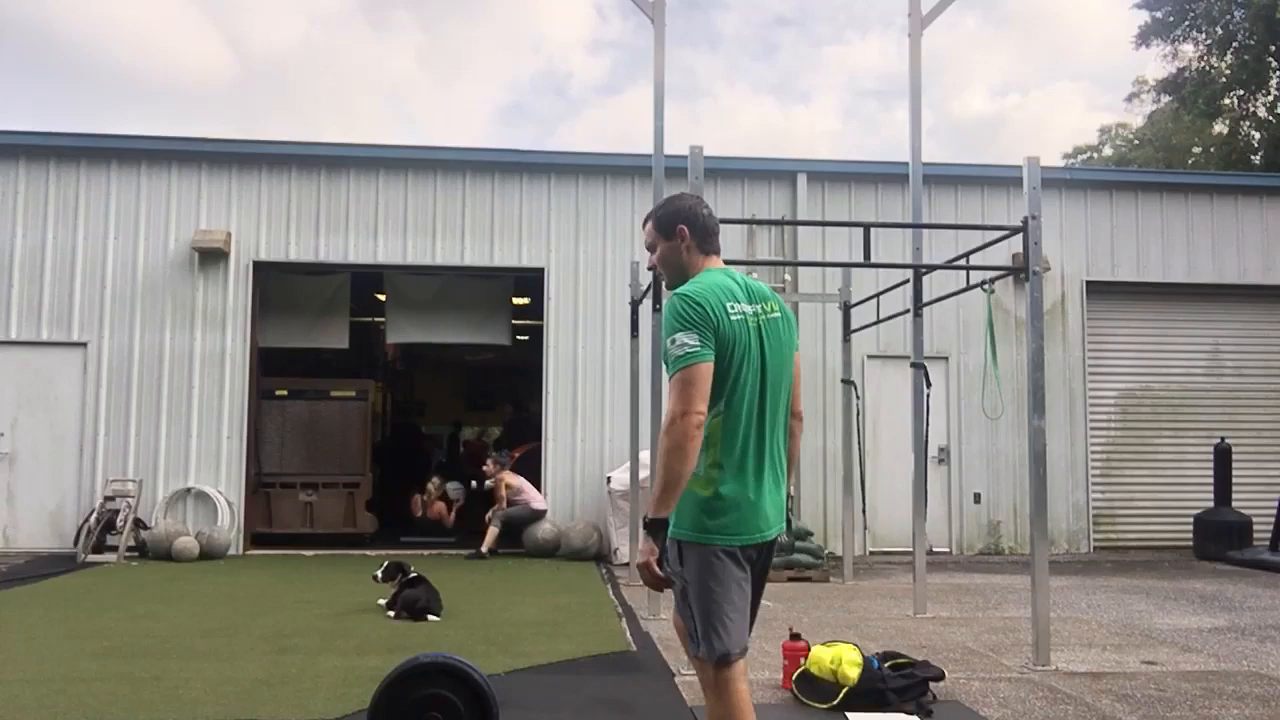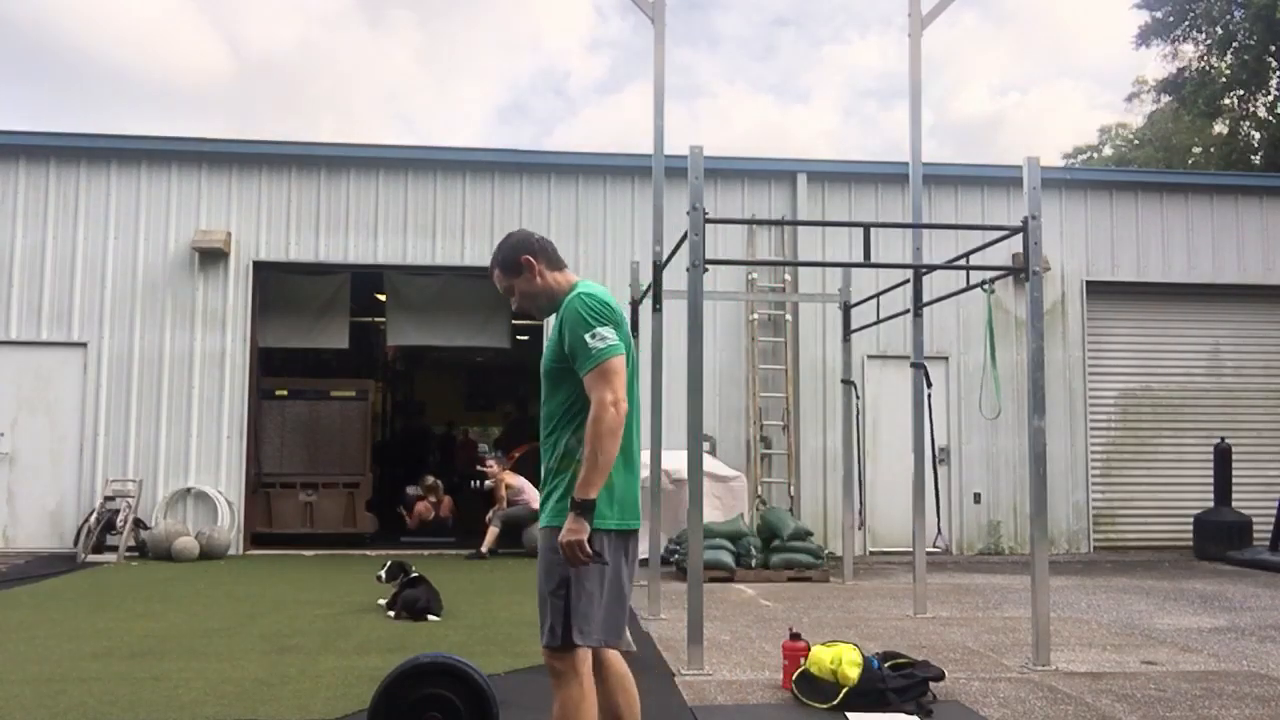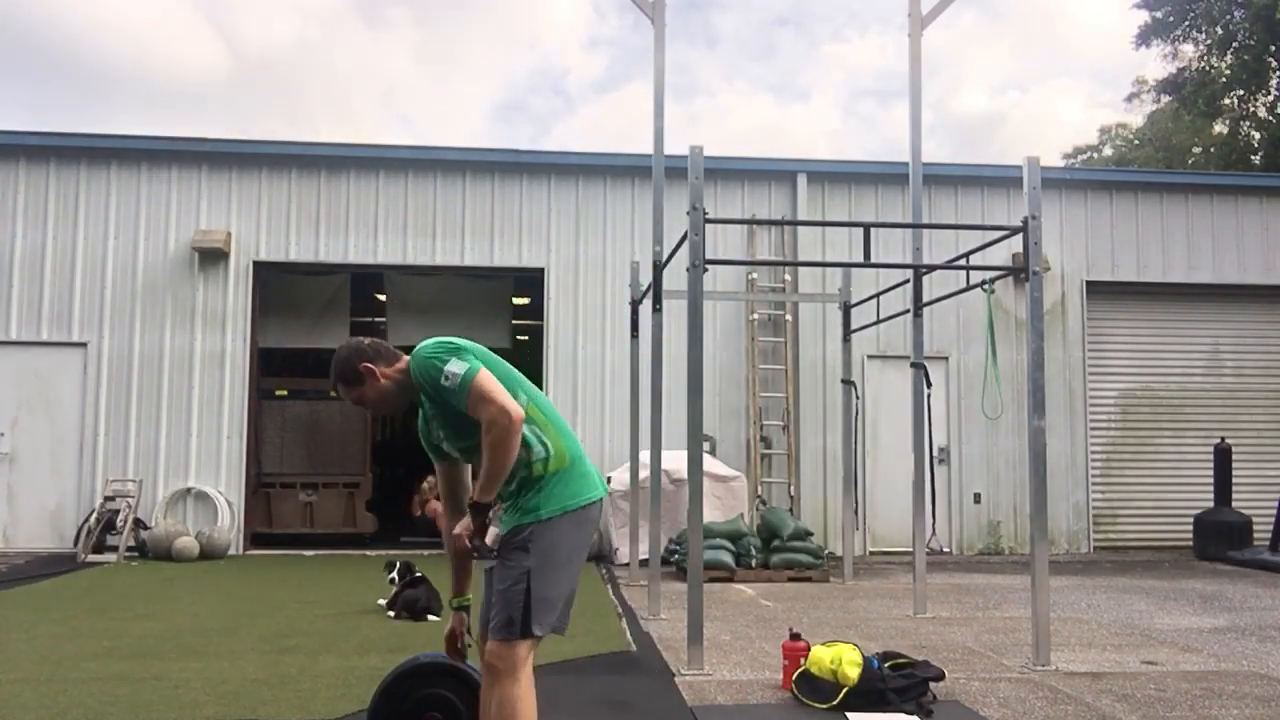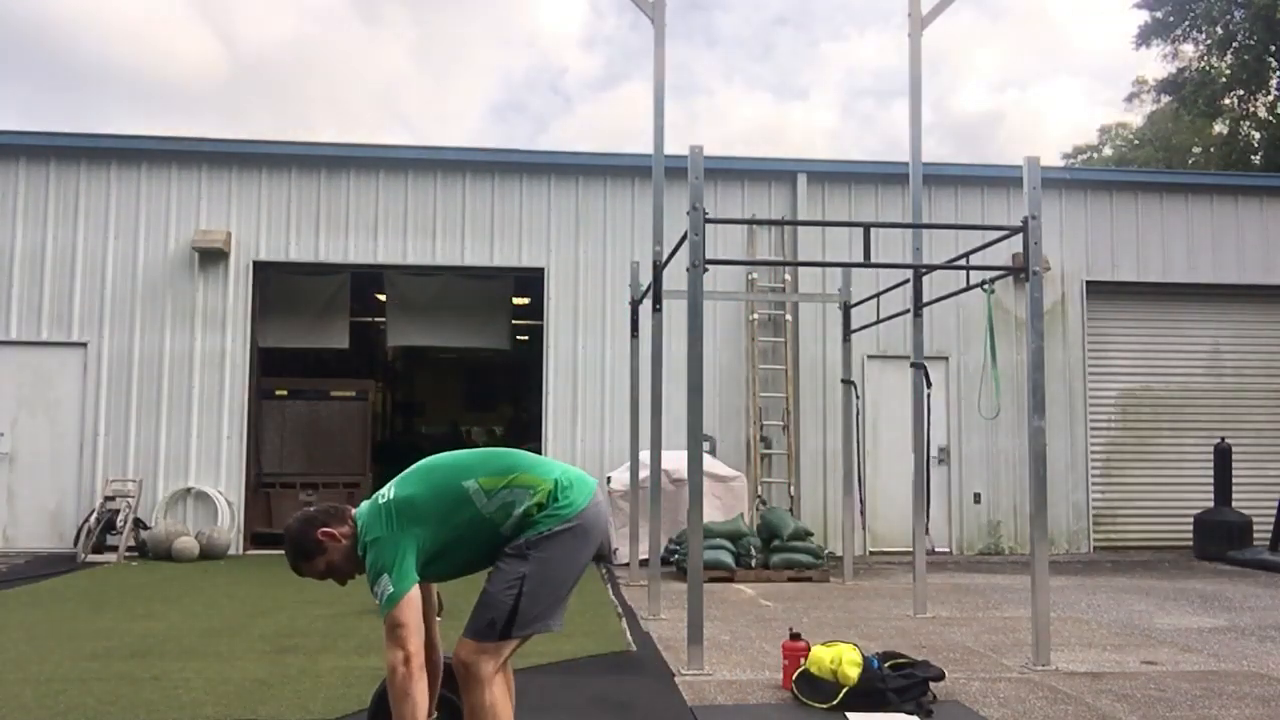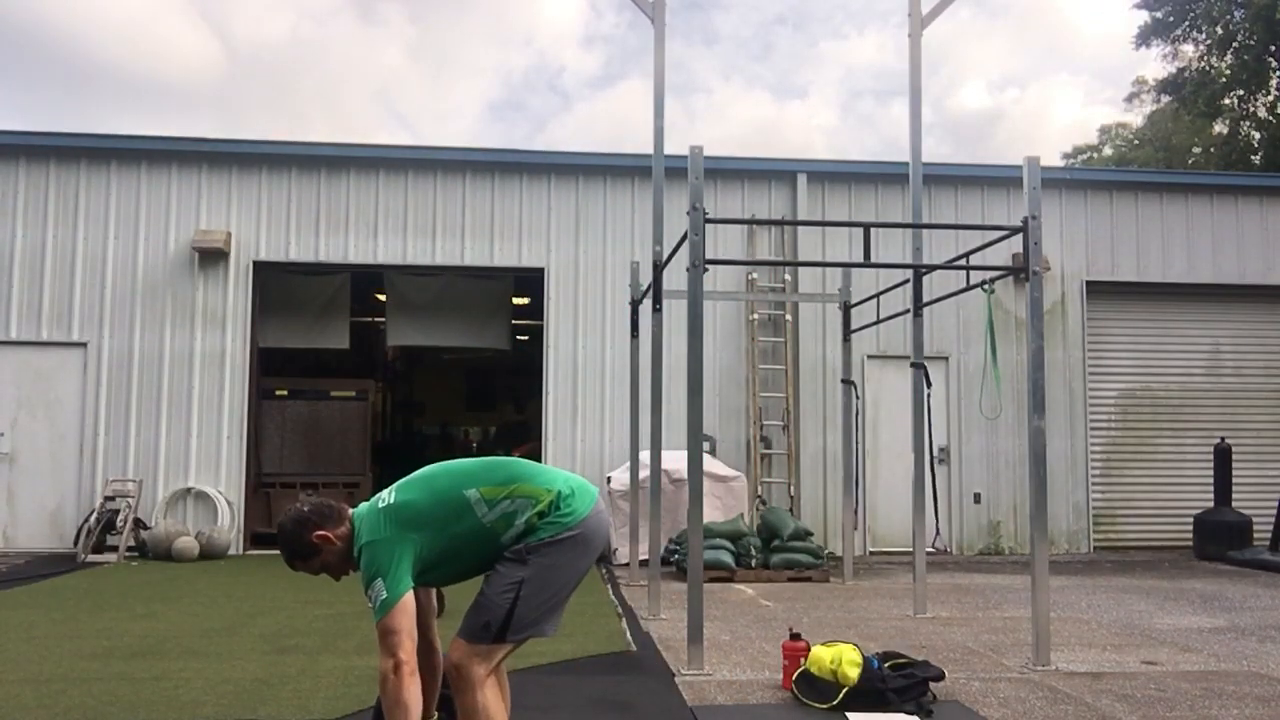
dt=1s
person 1, frame 1
left shoulder: (690, 302)
right shoulder: (769, 300)
left elbow: (686, 420)
right elbow: (793, 410)
left wrist: (654, 527)
right wrist: (778, 490)
left hip: (712, 515)
right hip: (760, 511)
left knee: (720, 662)
right knee: (705, 643)
person 1, frame 2
left shoulder: (582, 306)
right shoulder: (586, 308)
left elbow: (610, 407)
left wrist: (580, 509)
right wrist: (570, 506)
left hip: (588, 511)
right hip: (592, 509)
left knee: (568, 656)
right knee: (598, 648)
person 1, frame 3
left shoulder: (431, 360)
right shoulder: (429, 415)
left elbow: (507, 416)
right elbow: (453, 513)
left wrist: (478, 511)
right wrist: (459, 604)
left hip: (559, 500)
right hip: (538, 504)
left knee: (505, 656)
right knee: (493, 646)
person 1, frame 4
left shoulder: (383, 537)
right shoulder: (393, 519)
left elbow: (406, 658)
right elbow: (424, 642)
left hip: (563, 513)
right hip: (575, 504)
left knee: (476, 661)
right knee: (490, 652)
person 1, frame 5
left shoulder: (380, 541)
right shoulder: (393, 521)
left elbow: (400, 664)
right elbow: (423, 645)
left hip: (564, 522)
right hip: (576, 509)
left knee: (468, 663)
right knee: (483, 653)
